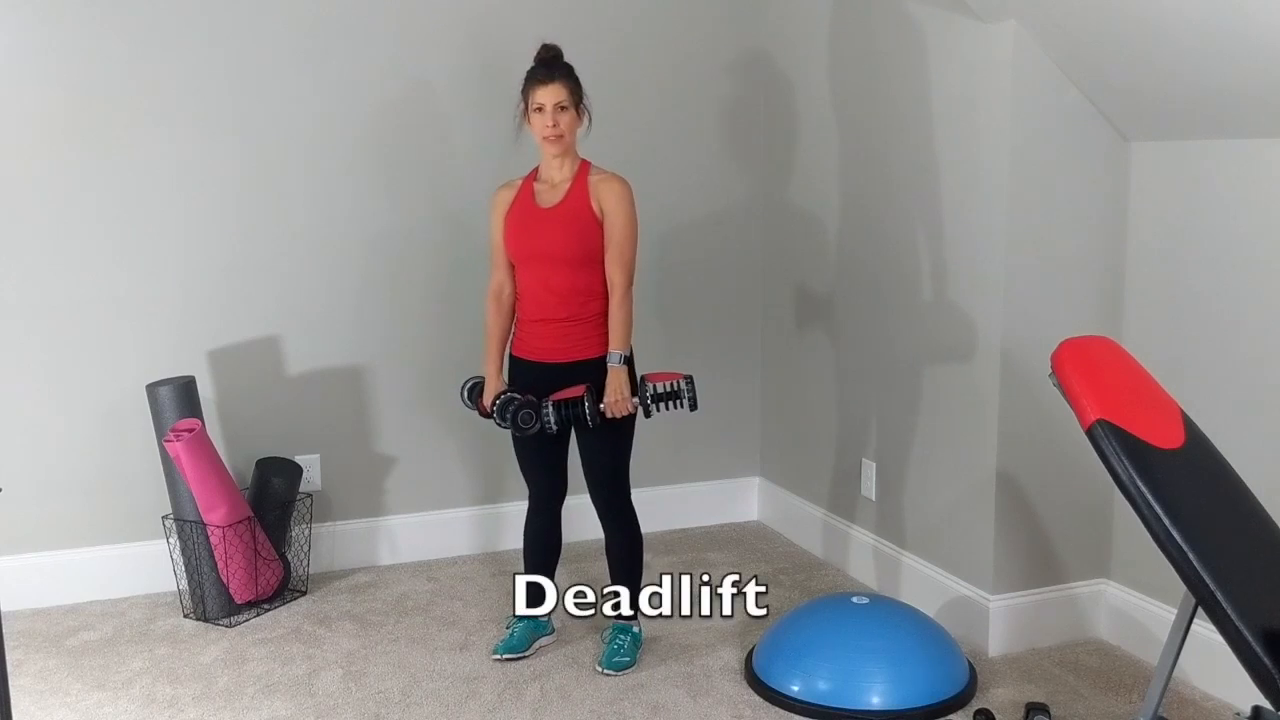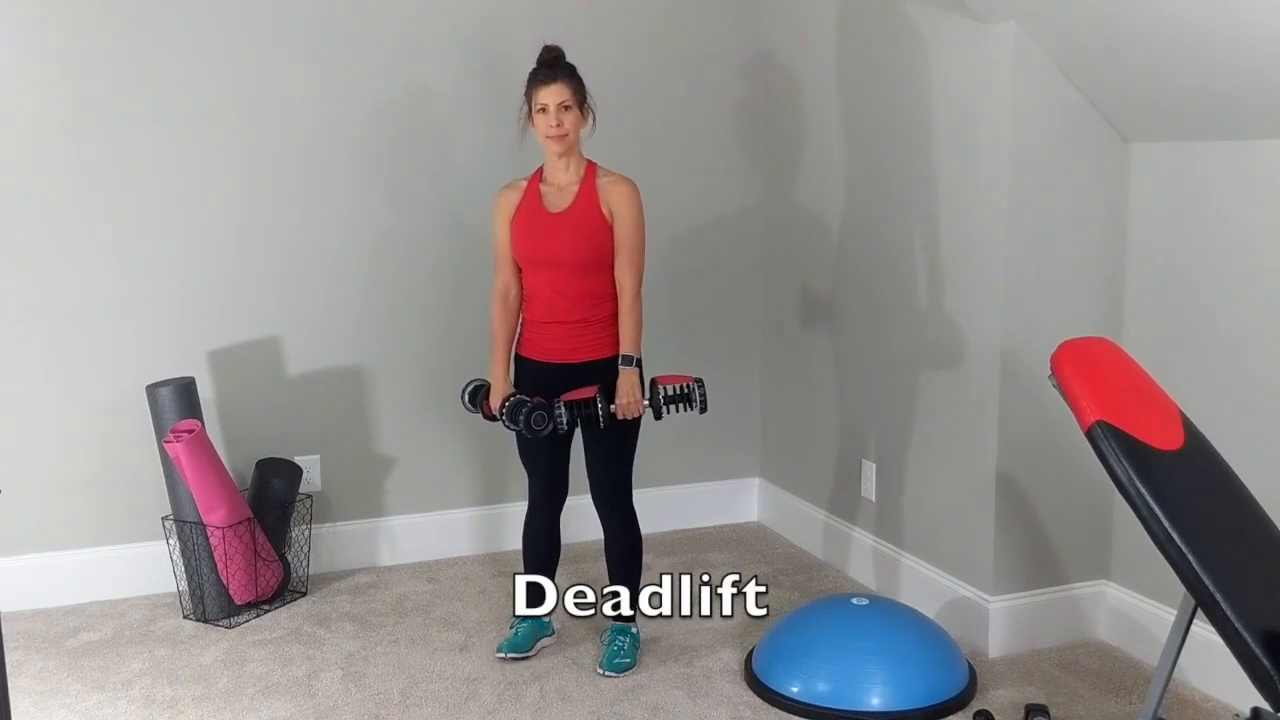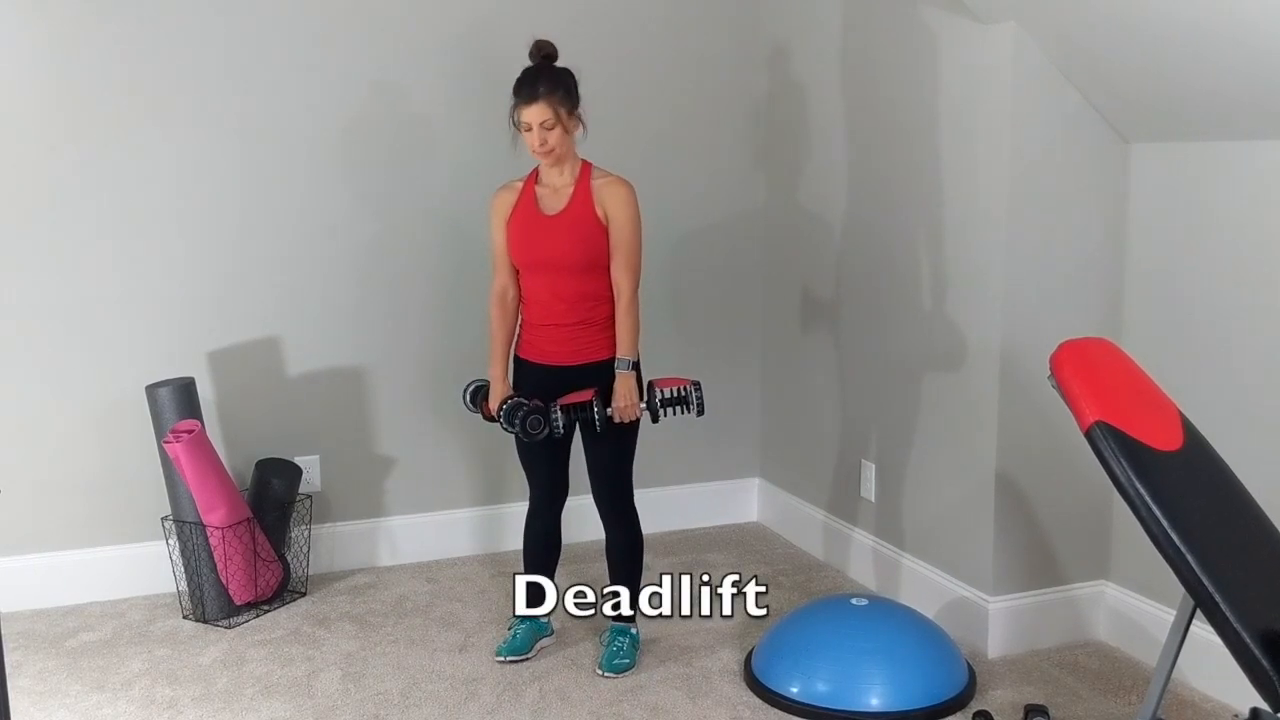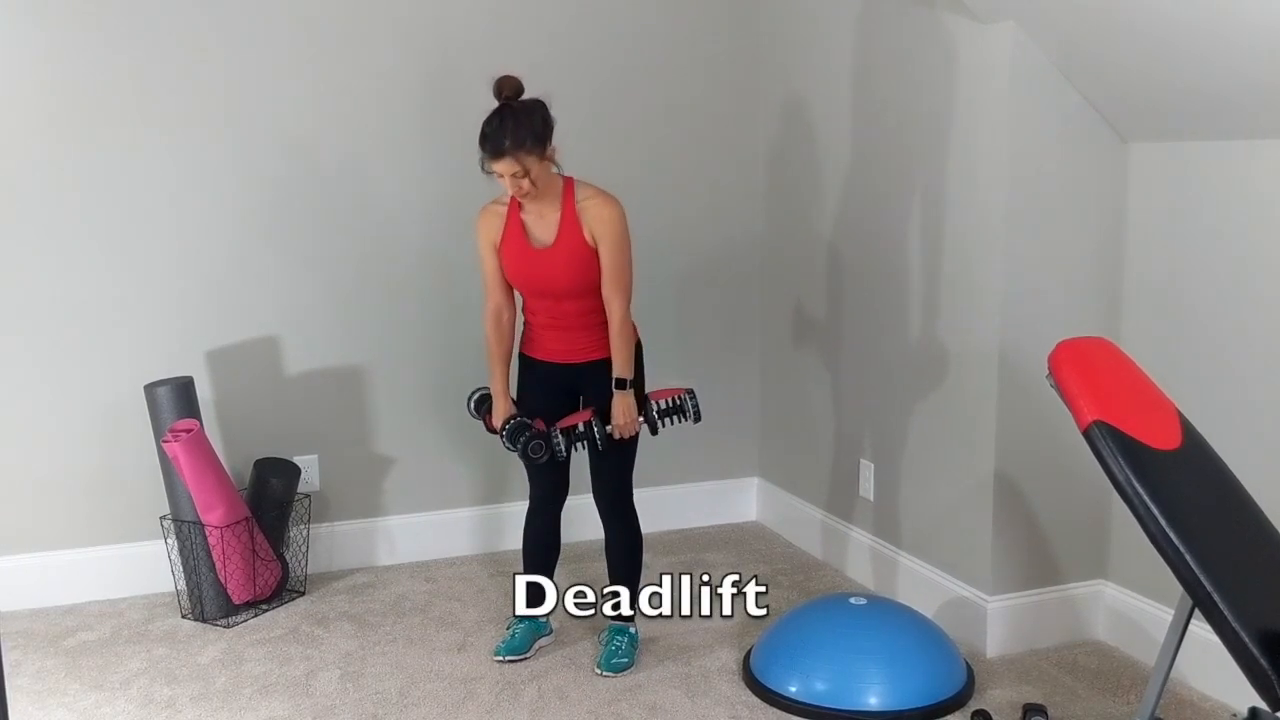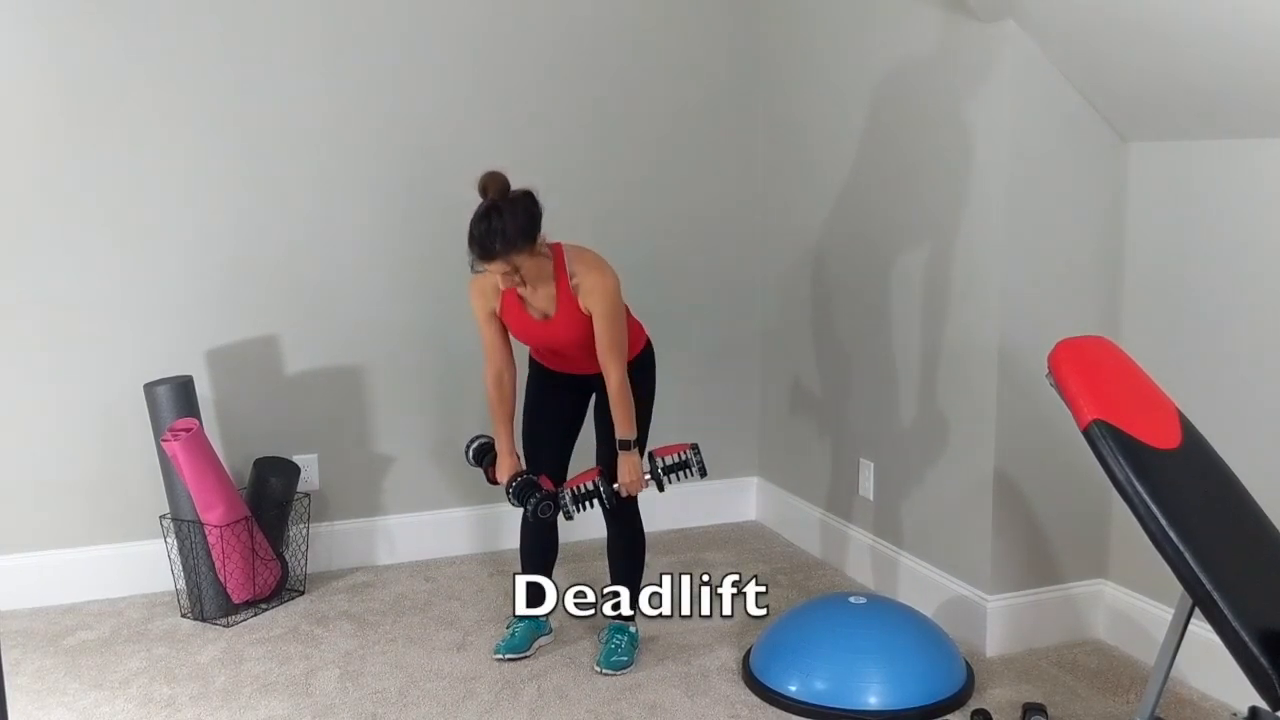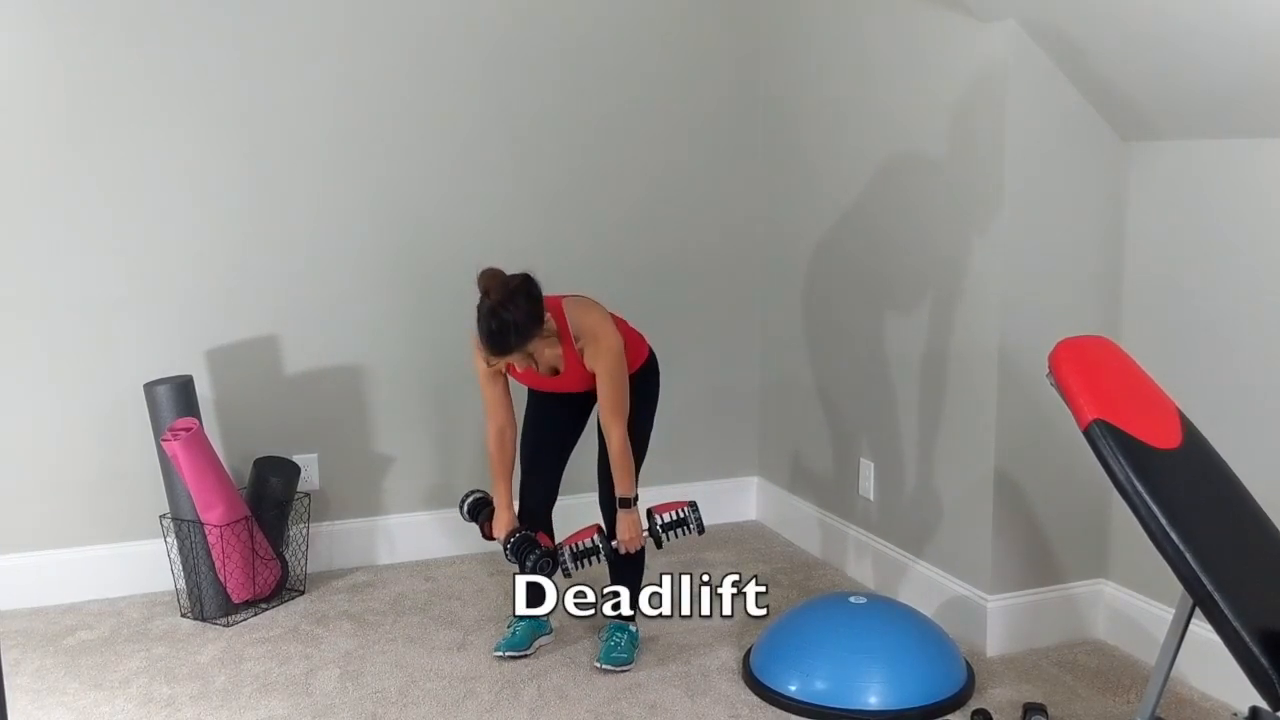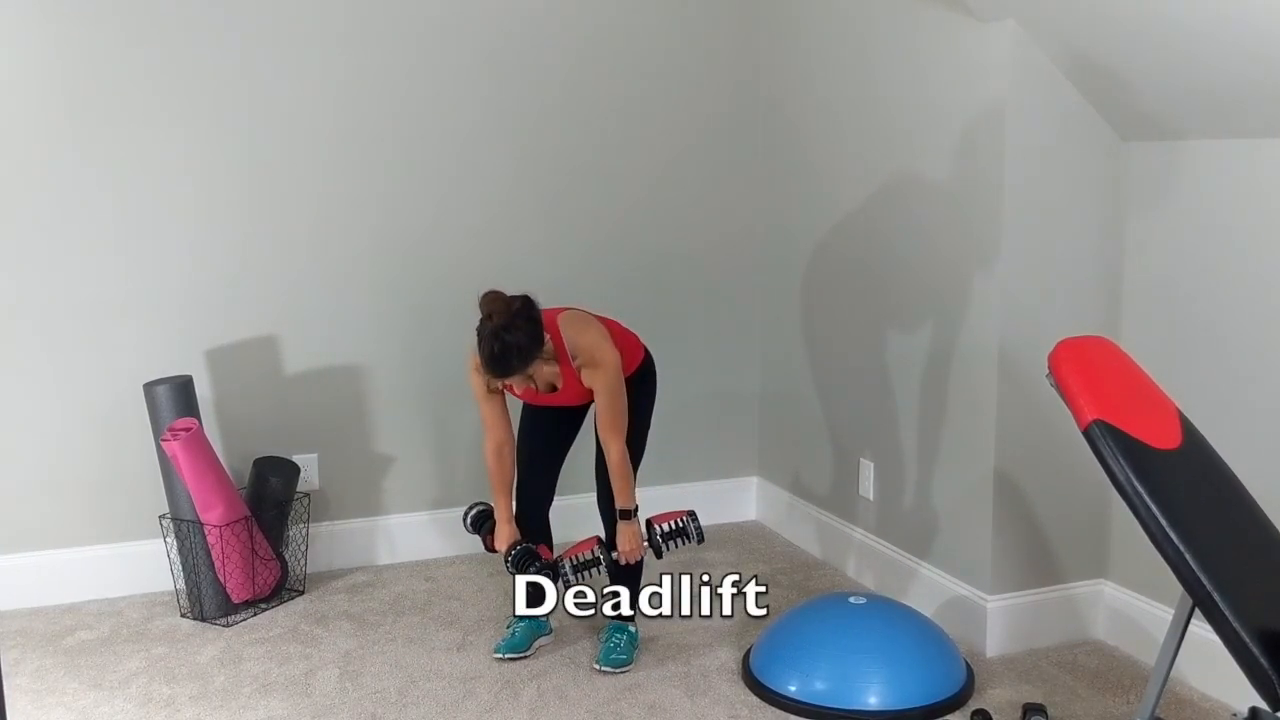
dt=0.7s
person 1, frame 1
left shoulder: (608, 190)
right shoulder: (508, 198)
left elbow: (619, 287)
right elbow: (501, 289)
left wrist: (618, 368)
right wrist: (492, 372)
left hip: (594, 367)
right hip: (530, 370)
left knee: (610, 497)
right knee: (542, 496)
left ankle: (626, 622)
right ankle: (536, 614)
person 1, frame 2
left shoulder: (617, 192)
right shoulder: (511, 199)
left elbow: (628, 289)
right elbow: (507, 290)
left wrist: (629, 369)
right wrist: (499, 373)
left hip: (604, 367)
right hip: (537, 369)
left knee: (612, 499)
right knee: (543, 496)
left ankle: (623, 625)
right ankle: (535, 616)
person 1, frame 3
left shoulder: (612, 193)
right shoulder: (508, 200)
left elbow: (625, 292)
right elbow: (505, 293)
left wrist: (625, 372)
right wrist: (497, 376)
left hip: (602, 370)
right hip: (536, 372)
left knee: (613, 500)
right knee: (543, 499)
left ankle: (624, 625)
right ankle: (534, 617)
person 1, frame 4
left shoulder: (599, 210)
right shoulder: (492, 221)
left elbow: (617, 308)
right elbow: (499, 311)
left wrist: (623, 389)
right wrist: (500, 392)
left hip: (606, 365)
right hip: (541, 369)
left knee: (612, 498)
right knee: (544, 496)
left ankle: (622, 625)
right ankle: (533, 616)
person 1, frame 5
left shoulder: (591, 276)
right shoulder: (485, 289)
left elbow: (614, 372)
right elbow: (499, 373)
left wrist: (627, 449)
right wrist: (504, 450)
left hip: (625, 367)
right hip: (552, 373)
left knee: (617, 497)
left ankle: (623, 623)
right ankle: (533, 617)
person 1, frame 6
left shoulder: (595, 332)
right shoulder: (490, 346)
left elbow: (615, 431)
right elbow: (500, 427)
left wrist: (628, 506)
right wrist: (502, 506)
left hip: (630, 376)
right hip: (555, 389)
left knee: (612, 504)
right knee: (534, 497)
left ankle: (624, 622)
right ankle: (533, 615)
person 1, frame 7
left shoulder: (593, 349)
right shoulder: (485, 365)
left elbow: (614, 444)
right elbow: (498, 442)
left wrist: (628, 519)
right wrist: (503, 518)
left hip: (628, 376)
right hip: (552, 396)
left knee: (611, 503)
right knee: (530, 498)
left ankle: (623, 623)
right ankle: (533, 616)
